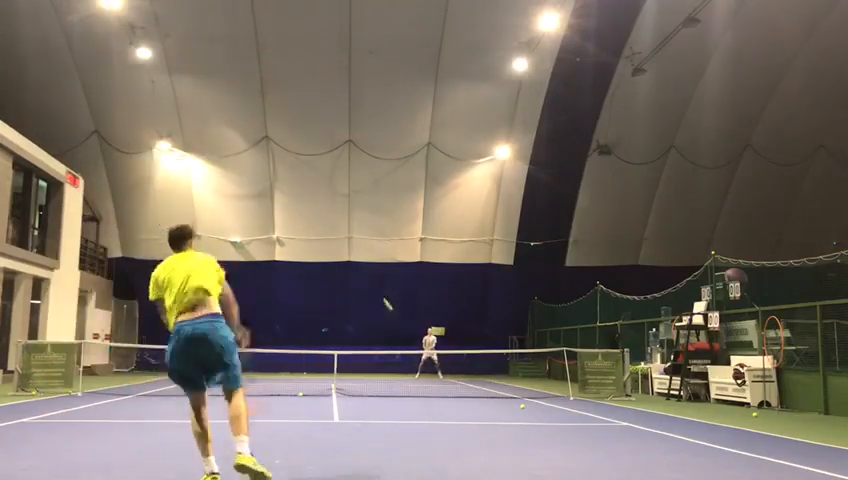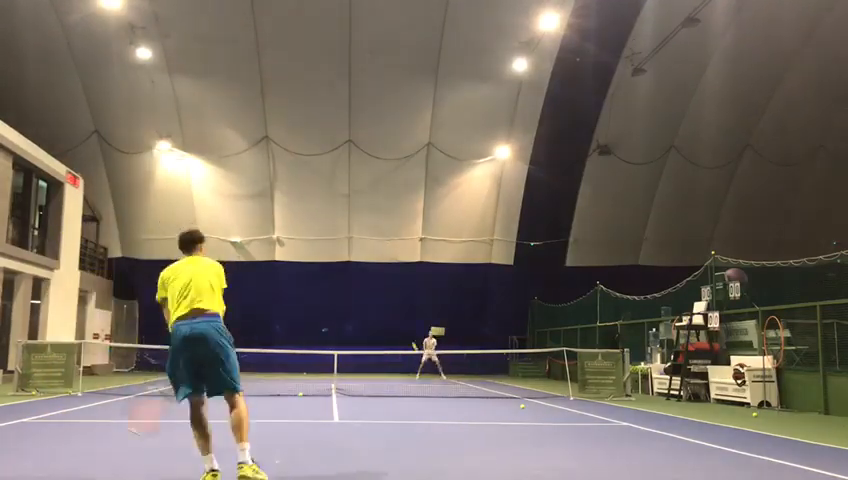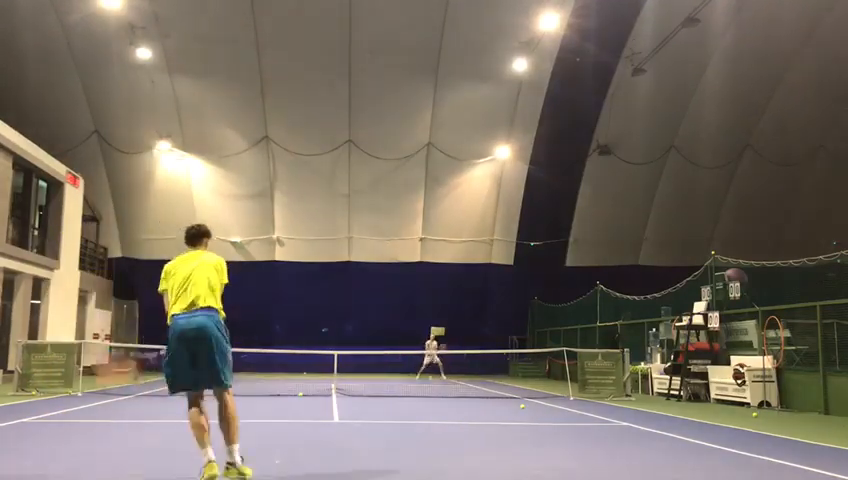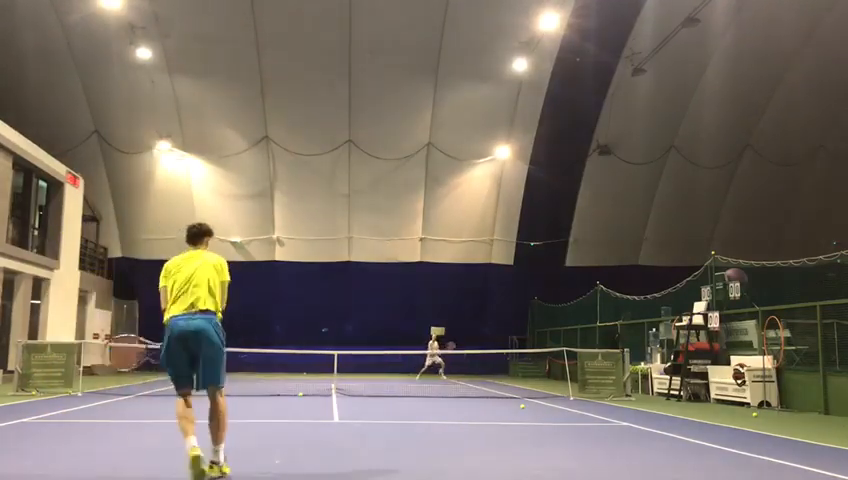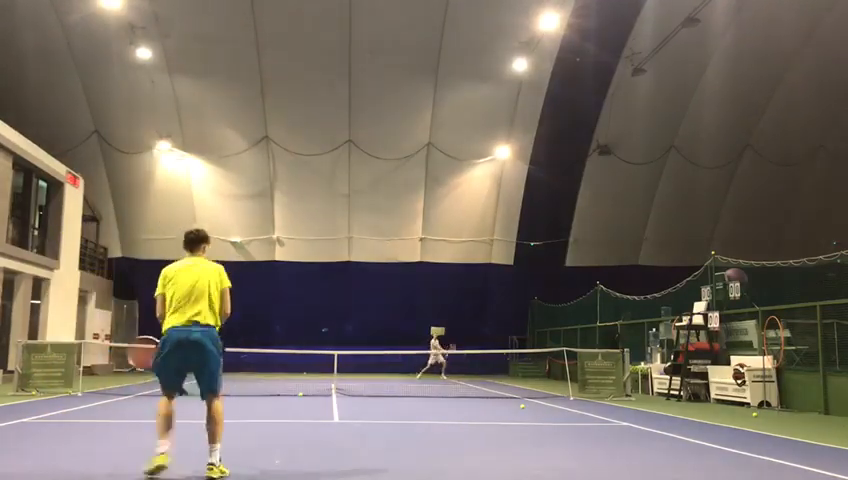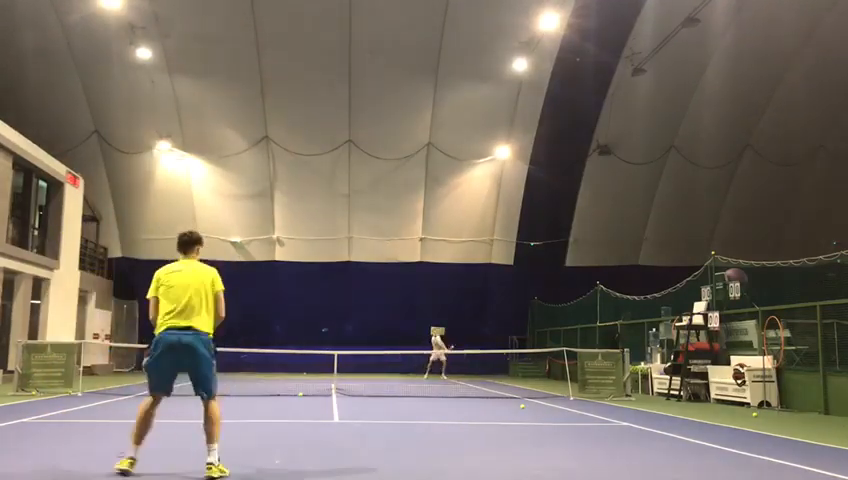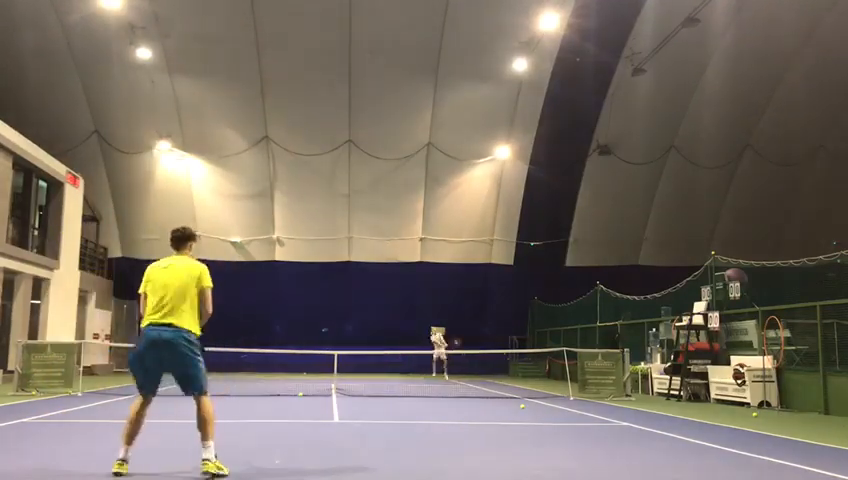
dt=0.1s
person 1, frame 1
left shoulder: (159, 273)
right shoulder: (206, 260)
left elbow: (165, 316)
right elbow: (228, 299)
right wrist: (237, 330)
left hip: (182, 334)
right hip: (212, 325)
left knee: (197, 403)
right knee: (235, 393)
right ankle: (243, 454)
person 1, frame 2
left shoulder: (167, 274)
right shoulder: (213, 266)
left elbow: (167, 313)
left hip: (181, 331)
right hip: (210, 326)
left knee: (196, 404)
right knee: (234, 398)
person 1, frame 3
left shoulder: (170, 267)
right shoulder: (216, 261)
left elbow: (167, 305)
left hip: (178, 325)
right hip: (208, 320)
left knee: (194, 399)
right knee: (224, 393)
person 1, frame 4
left shoulder: (170, 264)
right shoulder: (217, 261)
left elbow: (164, 304)
right elbow: (222, 300)
left hip: (175, 325)
right hip: (206, 323)
left knee: (183, 394)
right knee: (216, 393)
left ankle: (193, 447)
person 1, frame 5
left shoulder: (168, 271)
right shoulder: (217, 270)
left elbow: (160, 312)
right elbow: (226, 311)
left hip: (175, 334)
right hip: (206, 335)
left knee: (167, 396)
right knee: (213, 398)
left ankle: (161, 453)
person 1, frame 6
left shoulder: (161, 273)
right shoulder: (210, 273)
left elbow: (152, 313)
right elbow: (220, 314)
left hip: (166, 338)
right hip: (197, 340)
left knee: (153, 398)
right knee: (210, 399)
left ankle: (130, 458)
person 1, frame 7
left shoulder: (153, 269)
right shoulder: (199, 268)
left elbow: (143, 309)
right elbow: (208, 311)
left hip: (151, 334)
right hip: (182, 335)
left knee: (144, 398)
right knee: (202, 396)
left ankle: (122, 459)
right ankle: (209, 458)
